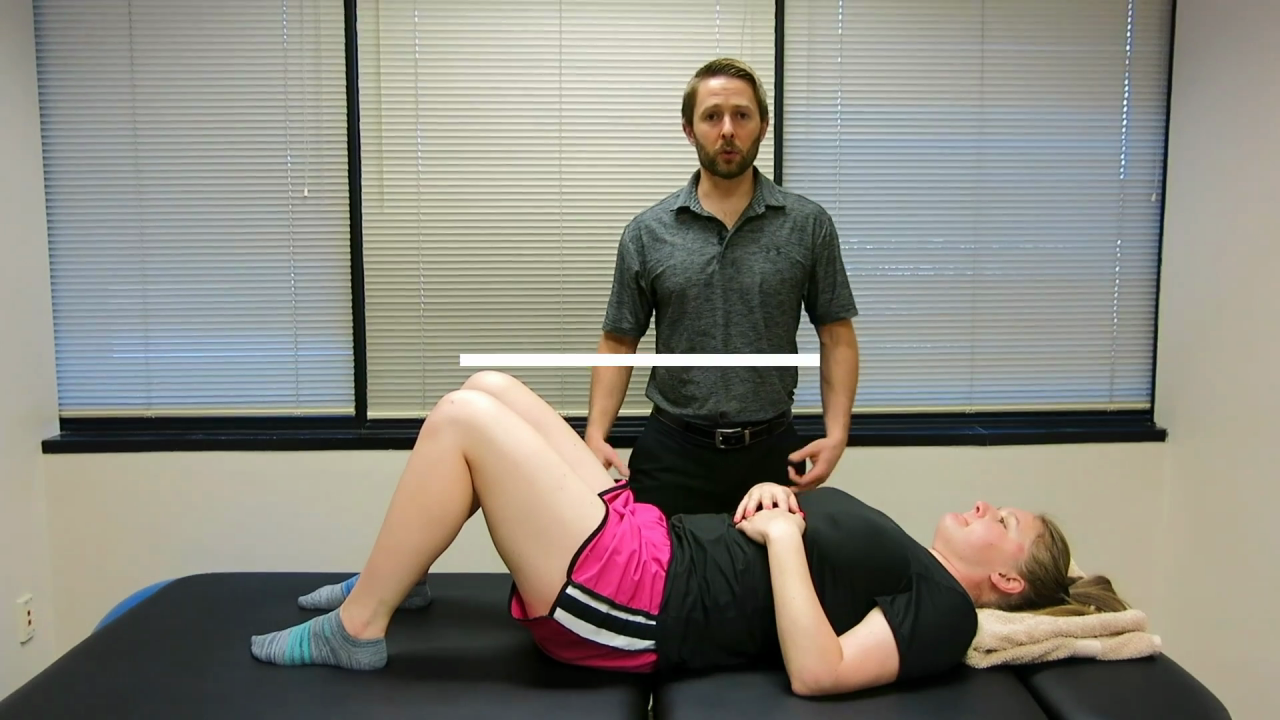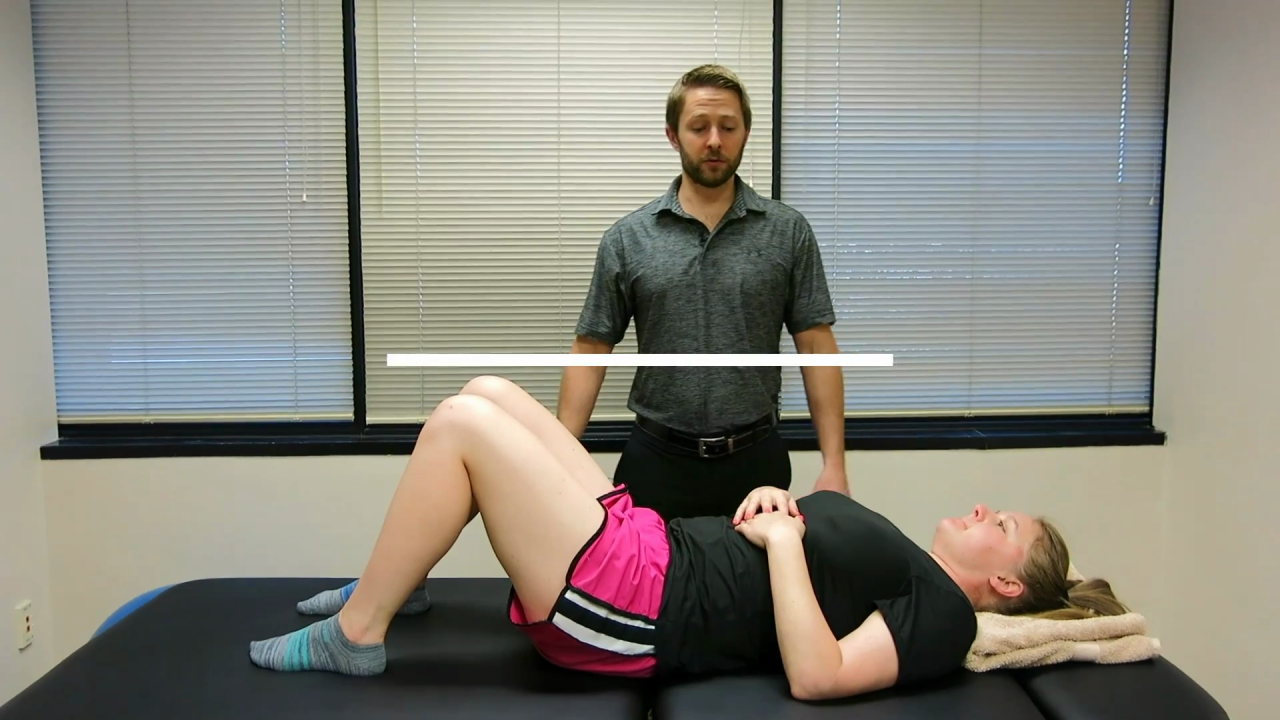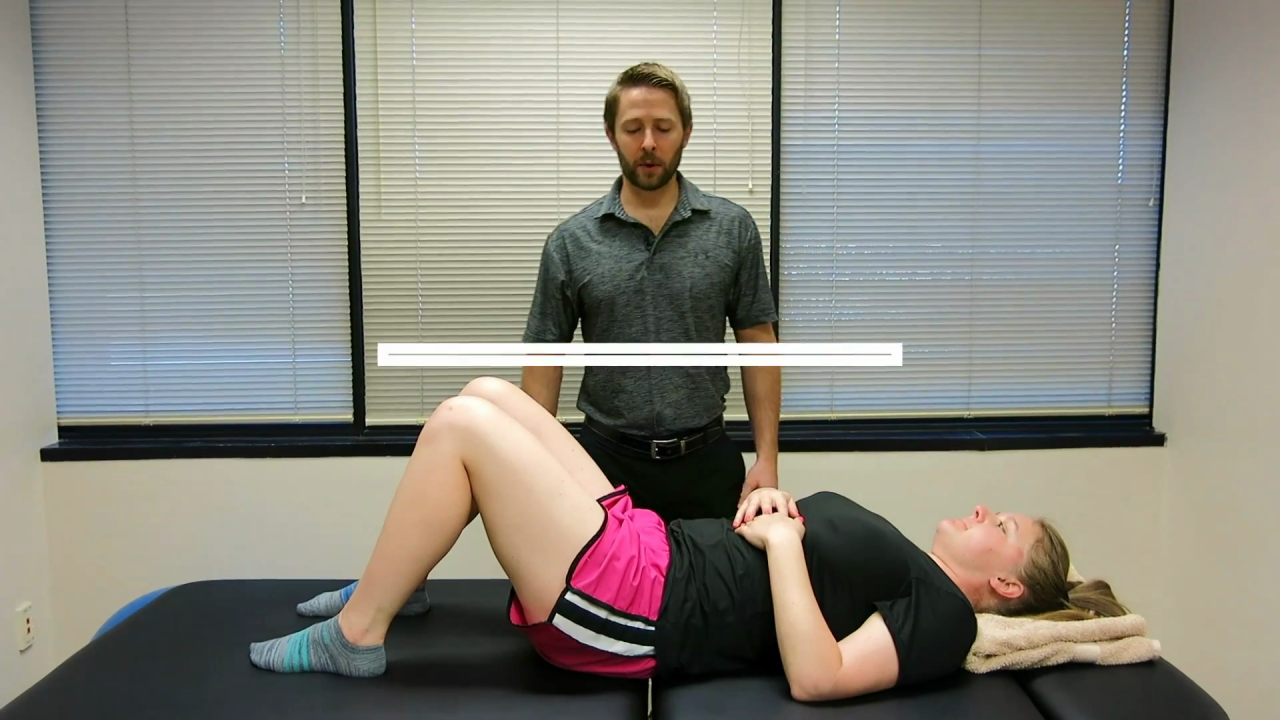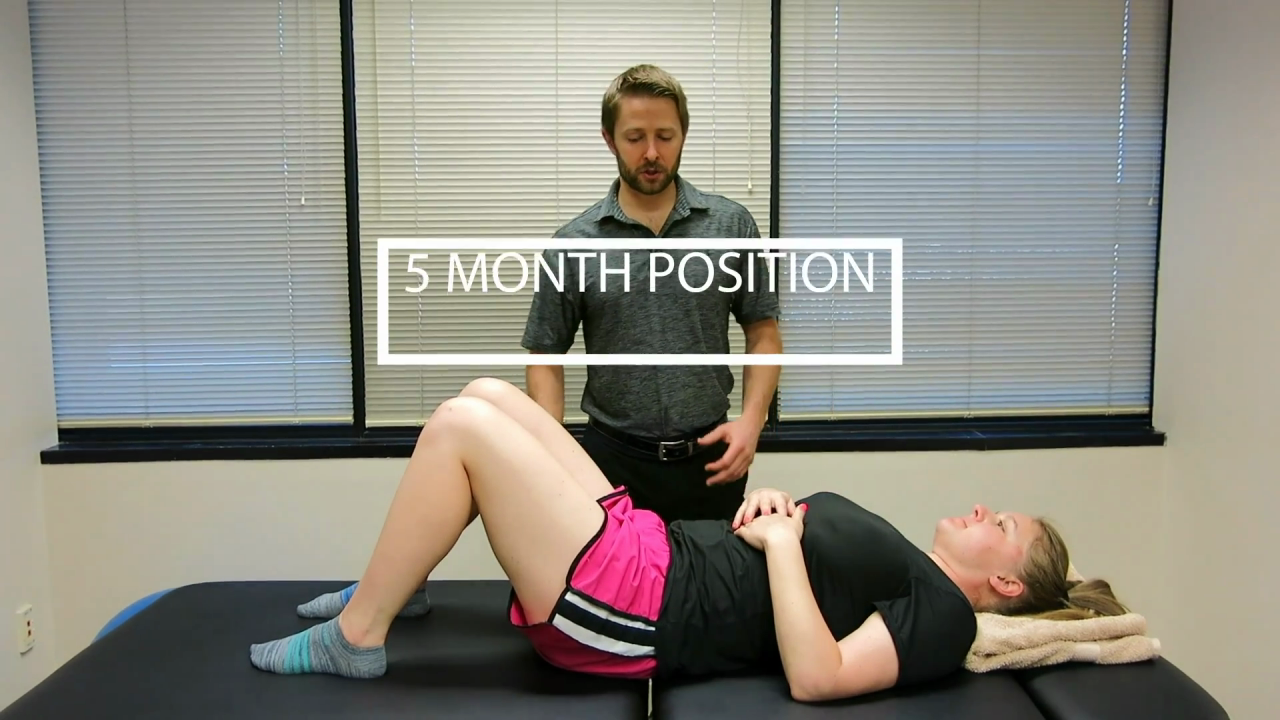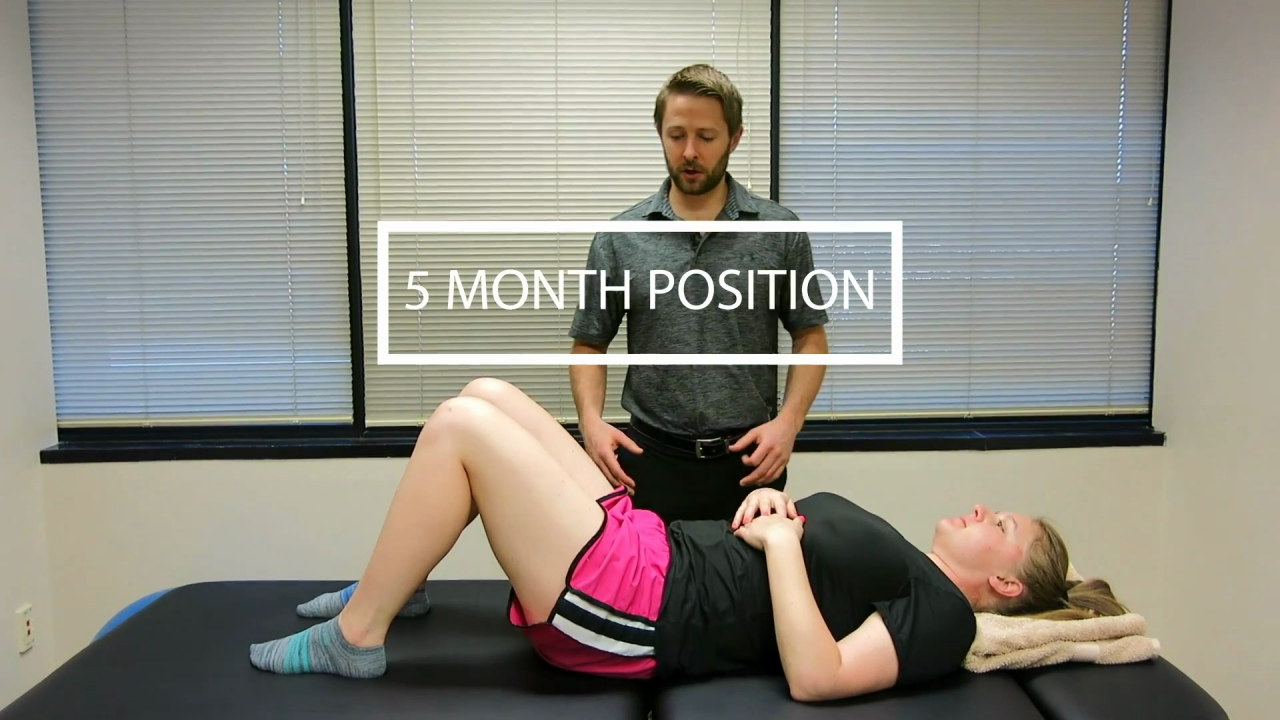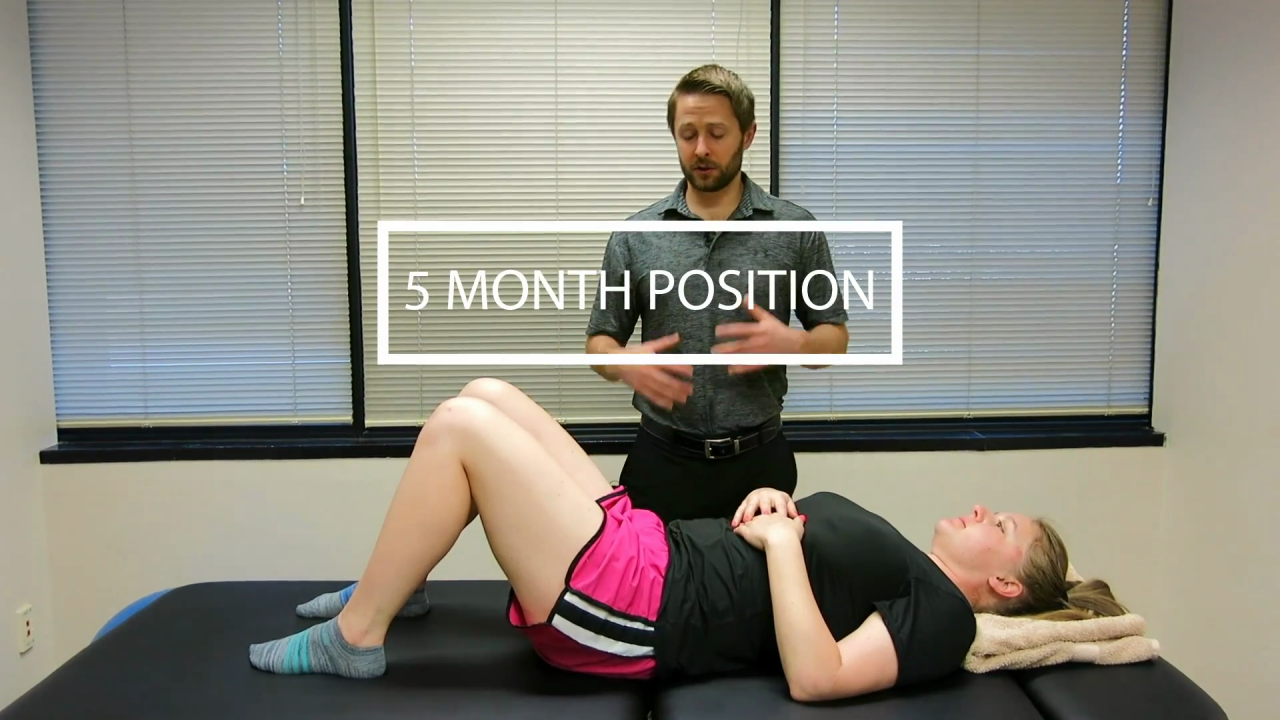
dt=0.4s
person 1, frame 1
left shoulder: (942, 611)
right shoulder: (909, 565)
left elbow: (816, 673)
left wrist: (783, 536)
right wrist: (773, 497)
left hip: (637, 605)
right hip: (652, 540)
left knee: (462, 418)
right knee: (488, 388)
left ankle: (357, 627)
right ankle: (397, 576)
person 1, frame 2
left shoulder: (941, 615)
right shoulder: (906, 570)
left elbow: (815, 675)
left wrist: (782, 540)
right wrist: (775, 500)
left hip: (634, 609)
right hip: (650, 543)
left knee: (459, 424)
right knee: (486, 393)
left ankle: (356, 633)
right ankle: (398, 581)
person 1, frame 3
left shoulder: (942, 617)
right shoulder: (907, 571)
left elbow: (816, 678)
left wrist: (782, 541)
right wrist: (772, 503)
left hip: (635, 610)
right hip: (649, 546)
left knee: (460, 426)
right knee: (486, 394)
left ankle: (356, 635)
right ankle: (396, 582)
person 1, frame 4
left shoulder: (942, 616)
right shoulder: (906, 572)
left elbow: (815, 677)
left wrist: (781, 541)
right wrist: (771, 502)
left hip: (634, 611)
right hip: (650, 546)
left knee: (460, 426)
right knee: (486, 395)
left ankle: (357, 636)
right ankle: (395, 583)
person 1, frame 5
left shoulder: (941, 617)
right shoulder: (906, 571)
left elbow: (815, 677)
left wrist: (780, 541)
right wrist: (772, 503)
left hip: (633, 611)
right hip: (648, 546)
left knee: (460, 426)
right knee: (486, 395)
left ankle: (356, 635)
right ankle: (396, 583)
person 1, frame 6
left shoulder: (941, 617)
right shoulder: (907, 572)
left elbow: (814, 677)
left wrist: (782, 542)
right wrist: (774, 502)
left hip: (634, 612)
right hip: (649, 545)
left knee: (460, 426)
right knee: (487, 395)
left ankle: (356, 636)
right ankle: (399, 583)
person 2, frame 1
left shoulder: (808, 225)
right shoulder: (646, 233)
left elbow: (836, 336)
right elbow: (618, 343)
left wrist: (836, 432)
right wrist: (595, 436)
left hip: (769, 453)
right hip: (672, 451)
person 2, frame 2
left shoulder: (788, 232)
right shoulder: (627, 239)
left elbow: (816, 346)
right elbow: (591, 350)
left wrist: (834, 462)
left hip: (754, 460)
right hip: (658, 460)
person 2, frame 3
left shoulder: (733, 229)
right shoulder: (571, 241)
left elbow: (756, 343)
right elbow: (545, 358)
left wrist: (765, 456)
left hip: (706, 460)
right hip: (609, 463)
person 2, frame 4
left shoulder: (732, 225)
right shoulder: (572, 245)
left elbow: (762, 332)
right elbow: (545, 357)
left wrist: (751, 418)
left hip: (710, 462)
right hip: (614, 464)
person 2, frame 5
left shoulder: (780, 231)
right shoulder: (619, 239)
left elbow: (809, 337)
right elbow: (589, 344)
left wrist: (788, 421)
right wrist: (591, 420)
left hip: (747, 463)
right hip: (652, 461)
person 2, frame 6
left shoulder: (795, 230)
right shoulder: (634, 237)
left elbow: (834, 334)
right elbow: (600, 340)
left wrist: (795, 343)
right wrist: (623, 364)
left hip: (758, 462)
right hip: (663, 461)
